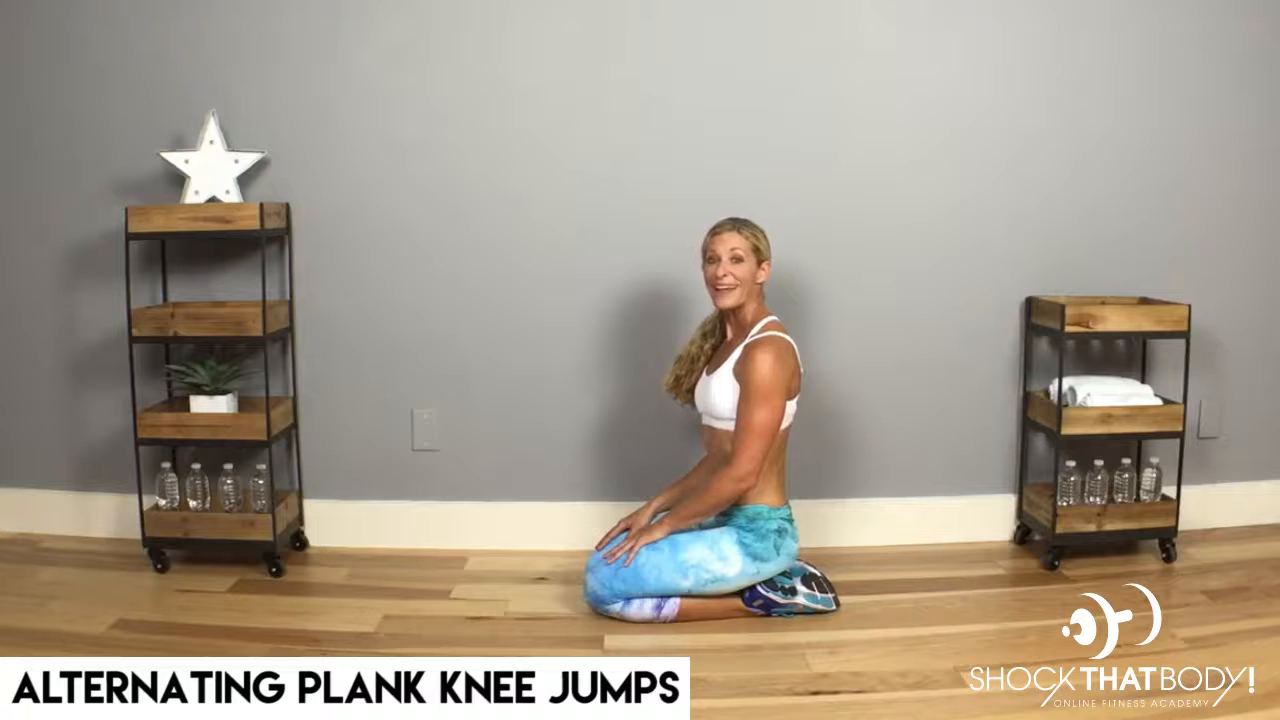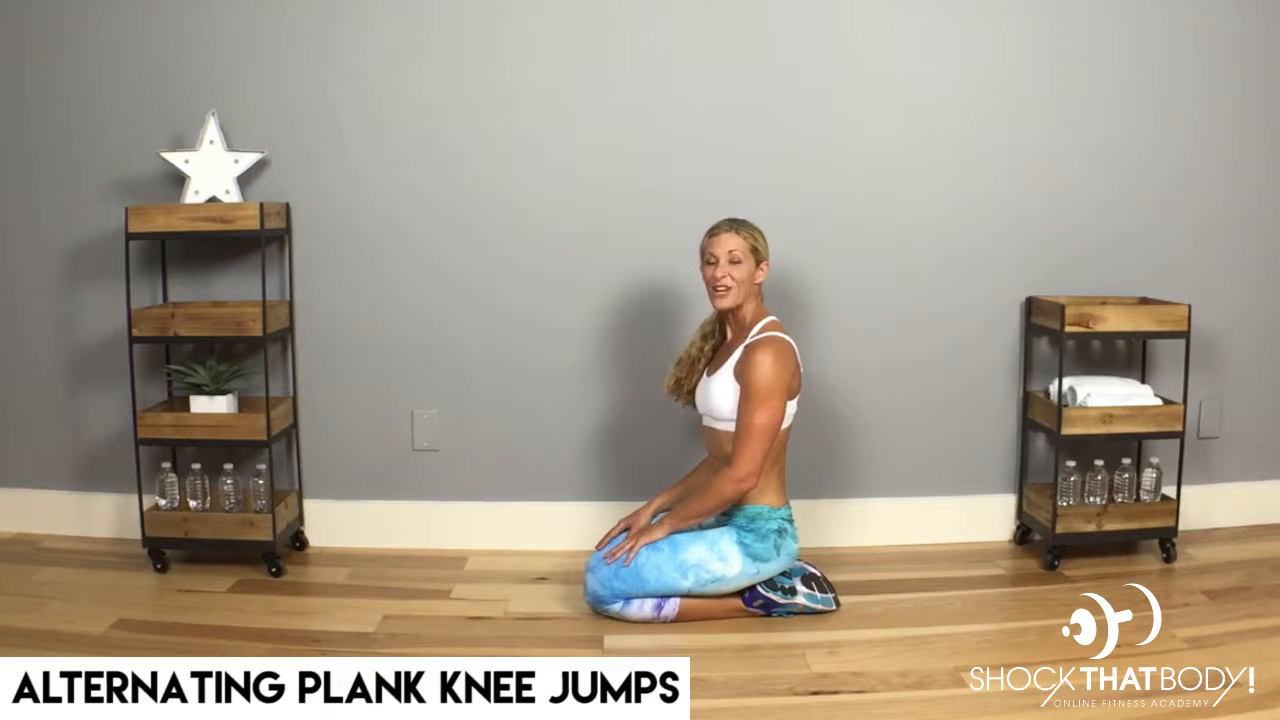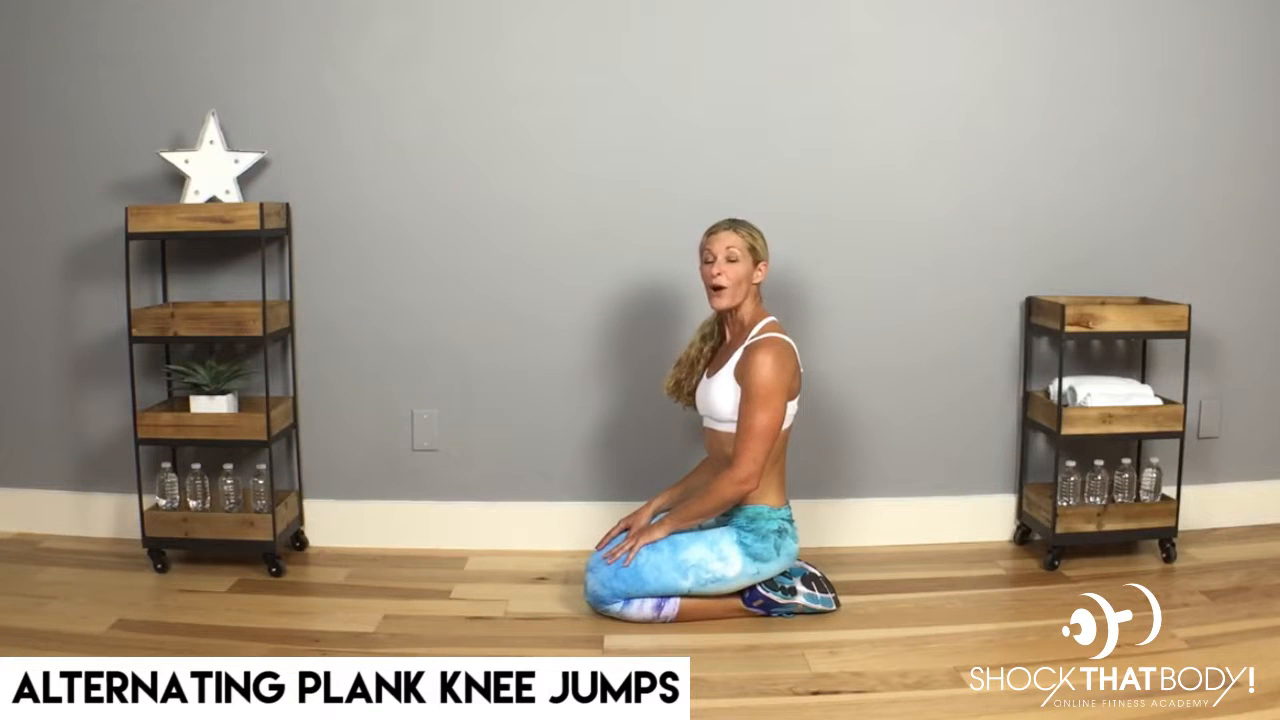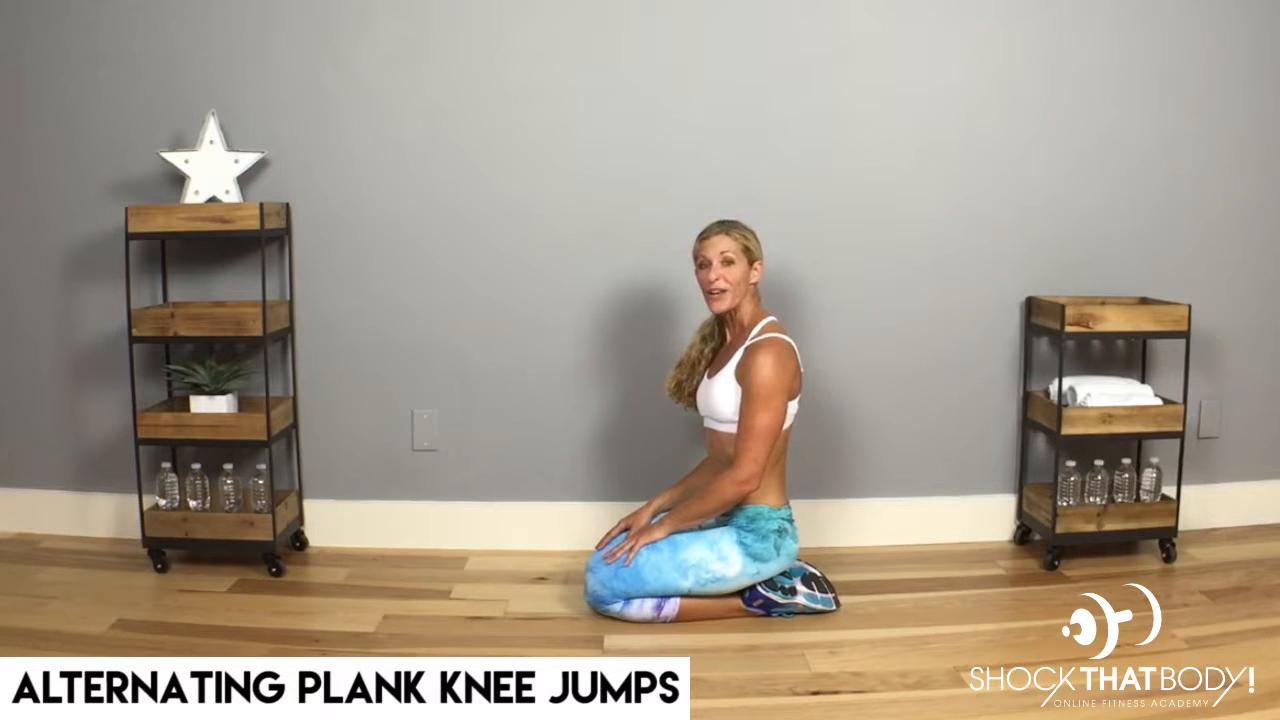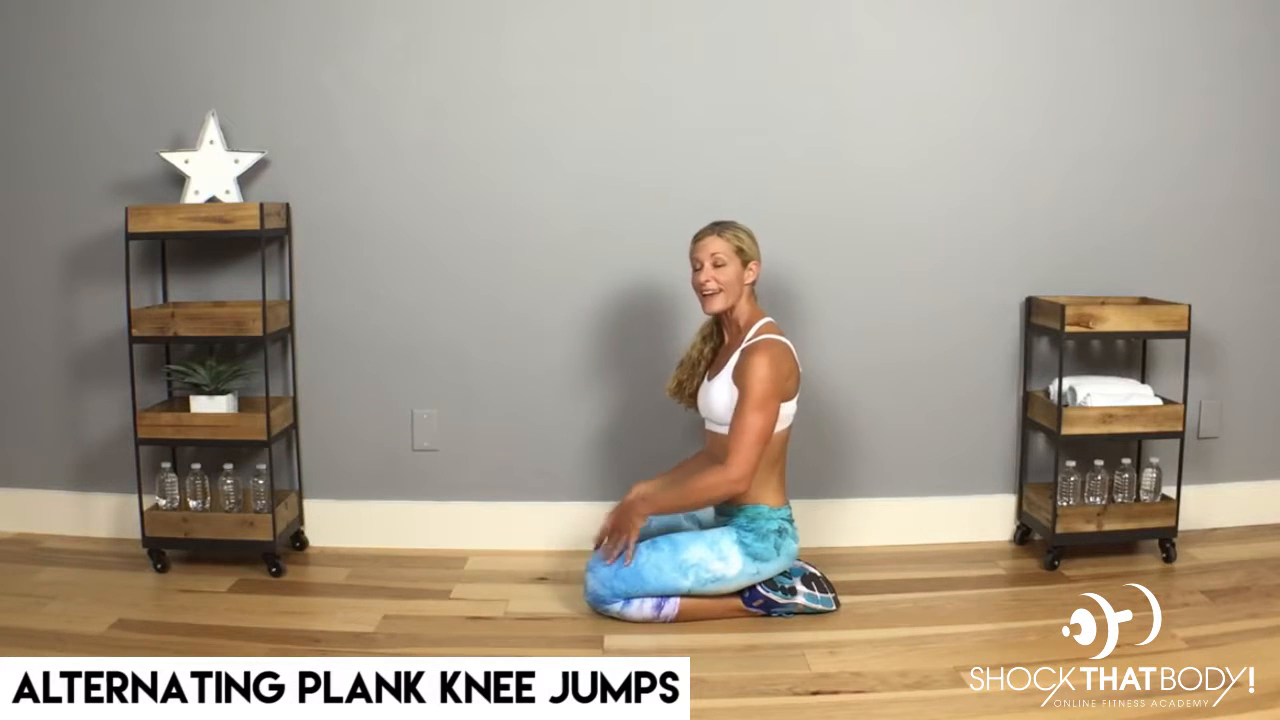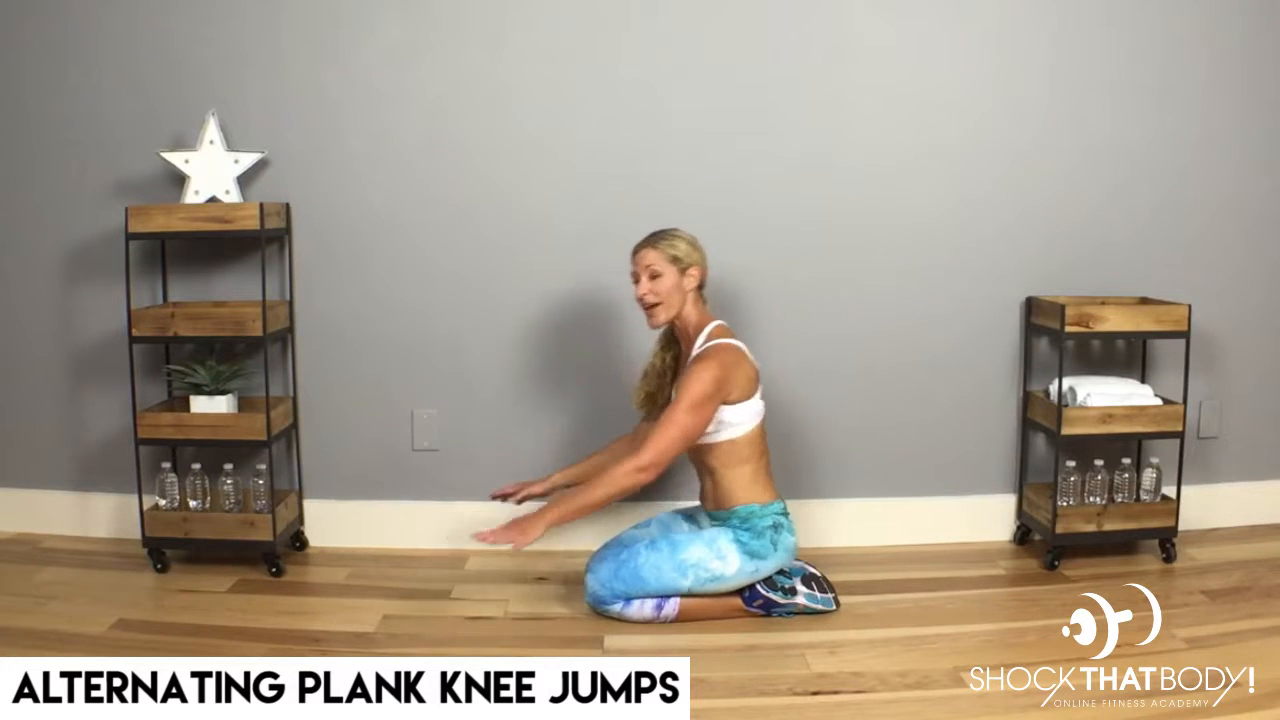
dt=0.5s
person 1, frame 1
left shoulder: (766, 351)
right shoulder: (724, 340)
left elbow: (742, 473)
left wrist: (664, 524)
right wrist: (654, 507)
left hip: (755, 533)
right hip: (726, 518)
left knee: (605, 584)
right knee: (605, 560)
left ankle: (759, 599)
right ankle: (772, 577)
person 1, frame 2
left shoulder: (766, 351)
right shoulder: (725, 340)
left elbow: (742, 474)
left wrist: (664, 524)
right wrist: (654, 506)
left hip: (755, 533)
right hip: (727, 518)
left knee: (604, 585)
right knee: (605, 561)
left ankle: (760, 598)
right ankle: (771, 578)
person 1, frame 3
left shoulder: (766, 352)
right shoulder: (723, 341)
left elbow: (743, 476)
left wrist: (665, 524)
right wrist: (653, 507)
left hip: (756, 533)
right hip: (726, 517)
left knee: (604, 584)
right knee: (607, 557)
left ankle: (760, 598)
right ankle: (771, 577)
person 1, frame 4
left shoulder: (767, 353)
right shoulder: (722, 342)
left elbow: (744, 476)
left wrist: (664, 525)
right wrist: (653, 507)
left hip: (756, 533)
right hip: (727, 518)
left knee: (604, 585)
right knee: (608, 559)
left ankle: (758, 598)
right ankle: (769, 577)
person 1, frame 5
left shoulder: (764, 355)
right shoulder: (722, 342)
left elbow: (734, 476)
left wrist: (644, 506)
right wrist: (645, 492)
left hip: (755, 533)
right hip: (726, 519)
left knee: (604, 584)
right knee: (608, 557)
left ankle: (760, 597)
right ankle: (764, 577)
person 1, frame 6
left shoulder: (714, 361)
right shoulder: (685, 348)
left elbow: (643, 466)
right elbow: (637, 440)
left wrist: (541, 521)
right wrist: (548, 484)
left hip: (752, 534)
right hip: (718, 520)
left knee: (605, 586)
right knee: (606, 566)
left ankle: (757, 598)
right ankle: (764, 572)
